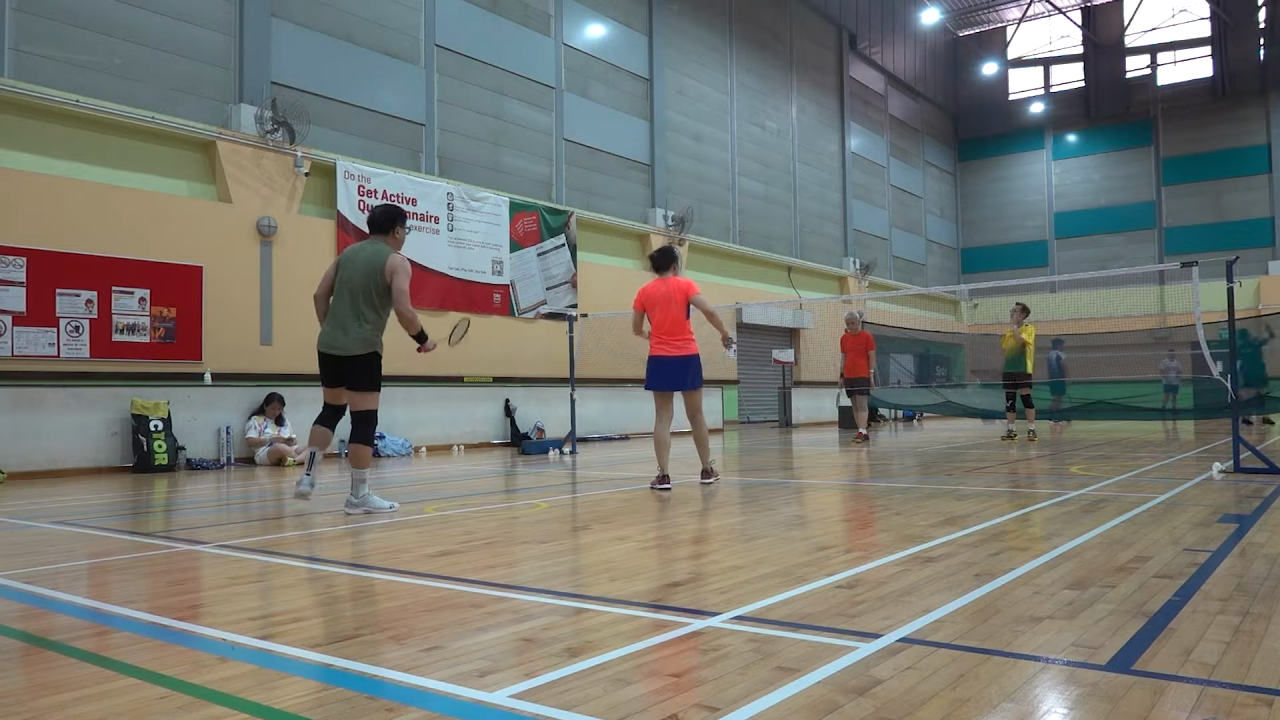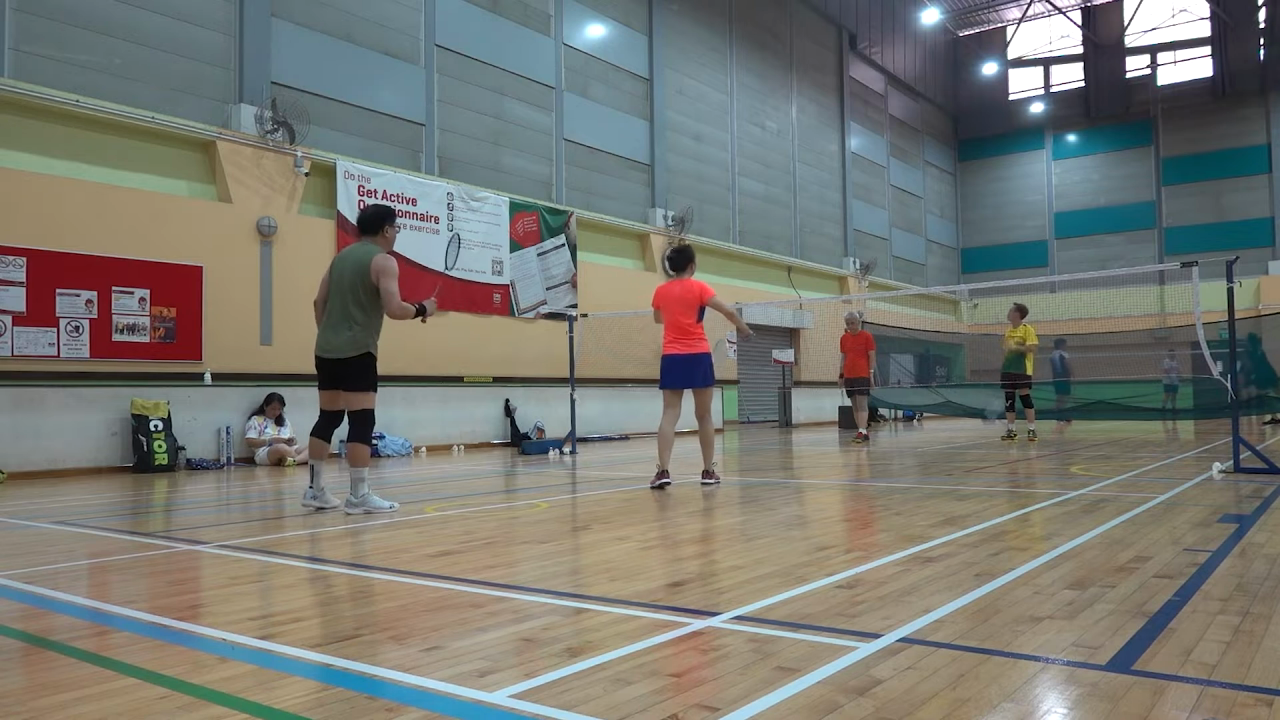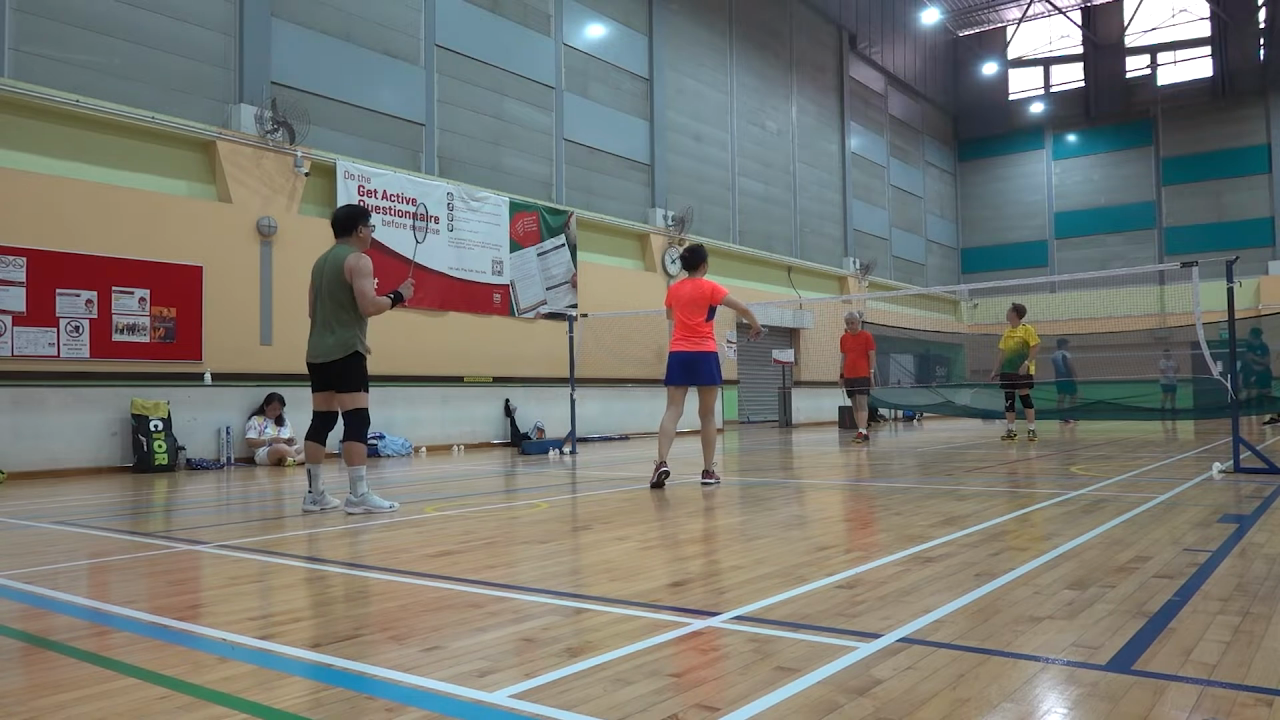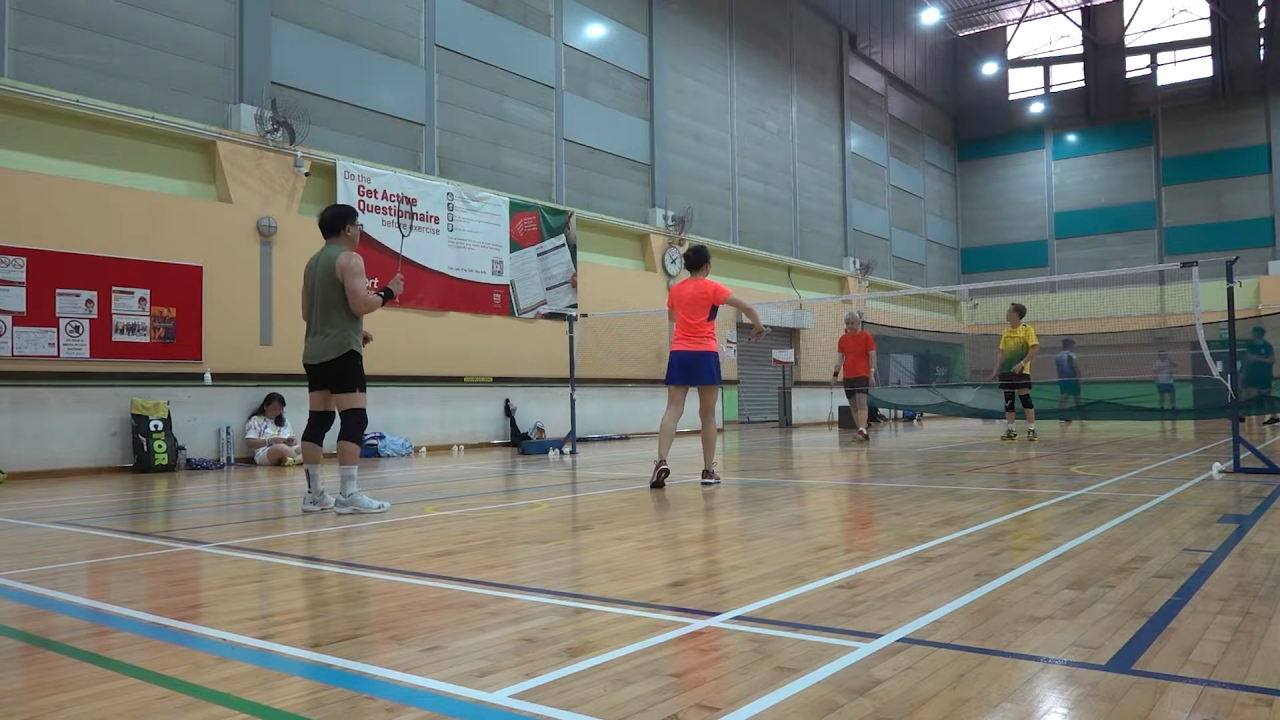
dt=0.3s
person 1, frame 1
left shoulder: (348, 253)
right shoulder: (396, 262)
left elbow: (320, 295)
right elbow: (403, 311)
right wrist: (422, 337)
left hip: (329, 346)
right hip: (362, 350)
left knee: (331, 410)
right knee: (364, 421)
left ankle: (308, 477)
right ankle: (359, 496)
person 1, frame 2
left shoulder: (341, 256)
right shoulder: (383, 261)
left elbow: (319, 302)
right elbow: (394, 309)
right wrist: (423, 309)
left hip: (326, 350)
right hip: (357, 351)
left knee: (328, 417)
right knee: (361, 421)
left ankle: (314, 490)
right ankle: (359, 495)
person 1, frame 3
left shoulder: (321, 261)
right shoulder: (358, 261)
right elbow: (368, 306)
right wrist: (399, 296)
left hip: (318, 353)
right hip: (346, 353)
left knee: (322, 421)
right knee: (357, 421)
left ankle: (314, 493)
right ankle: (359, 495)
person 1, frame 4
left shoulder: (313, 262)
right shoulder: (349, 259)
right elbow: (360, 305)
right wrist: (388, 292)
left hip: (314, 353)
right hip: (342, 352)
left knee: (318, 420)
right knee: (354, 420)
left ankle: (314, 493)
right ankle: (349, 494)
person 2, frame 1
left shoulder: (644, 291)
right shoulder: (685, 285)
left elbow: (636, 328)
right elbow: (709, 311)
right wrist: (725, 334)
left hip: (659, 359)
right hip: (686, 357)
left knee: (663, 418)
right knee: (696, 415)
left ankle: (663, 475)
right ankle: (707, 470)
person 2, frame 2
left shoulder: (661, 291)
right shoulder: (699, 287)
right elbow: (728, 312)
right wrist: (744, 330)
left hip: (671, 357)
right hip: (698, 356)
left knee: (670, 415)
right knee: (704, 416)
left ankle: (663, 470)
right ankle: (708, 471)
person 2, frame 3
left shoulder: (673, 289)
right shoulder: (709, 288)
right elbow: (742, 308)
right wrist: (756, 327)
left hip: (678, 355)
right hip: (704, 355)
left knee: (673, 411)
right knee: (707, 415)
left ankle: (662, 463)
right ankle: (708, 471)
person 2, frame 4
left shoulder: (676, 289)
right shoulder: (712, 288)
right elbow: (746, 307)
right wrist: (758, 326)
left hip: (679, 354)
right hip: (705, 355)
left knee: (673, 410)
right knee: (708, 414)
left ankle: (661, 461)
right ankle: (708, 471)
